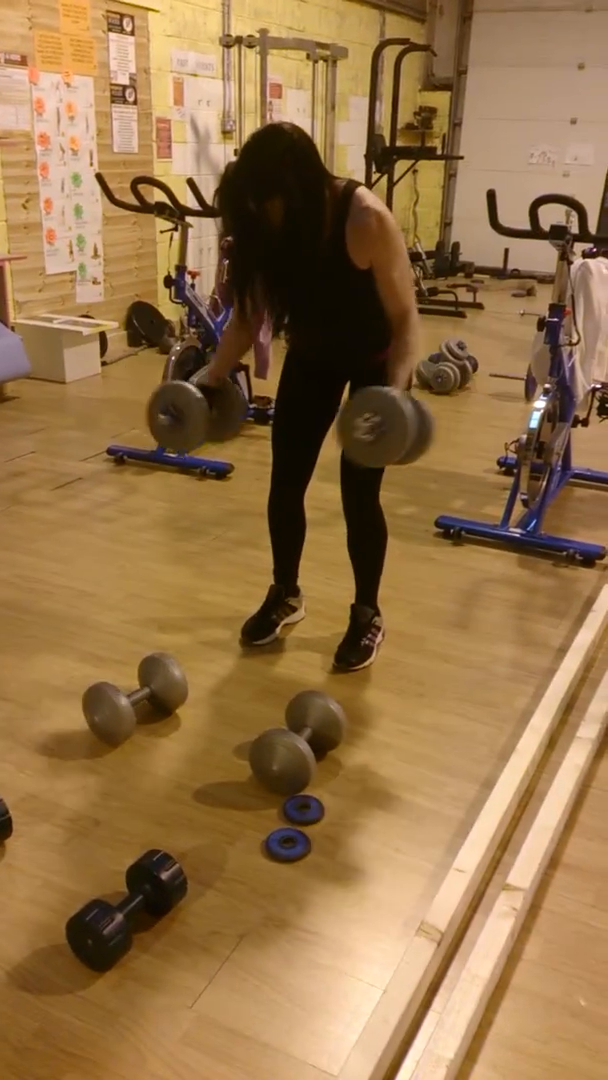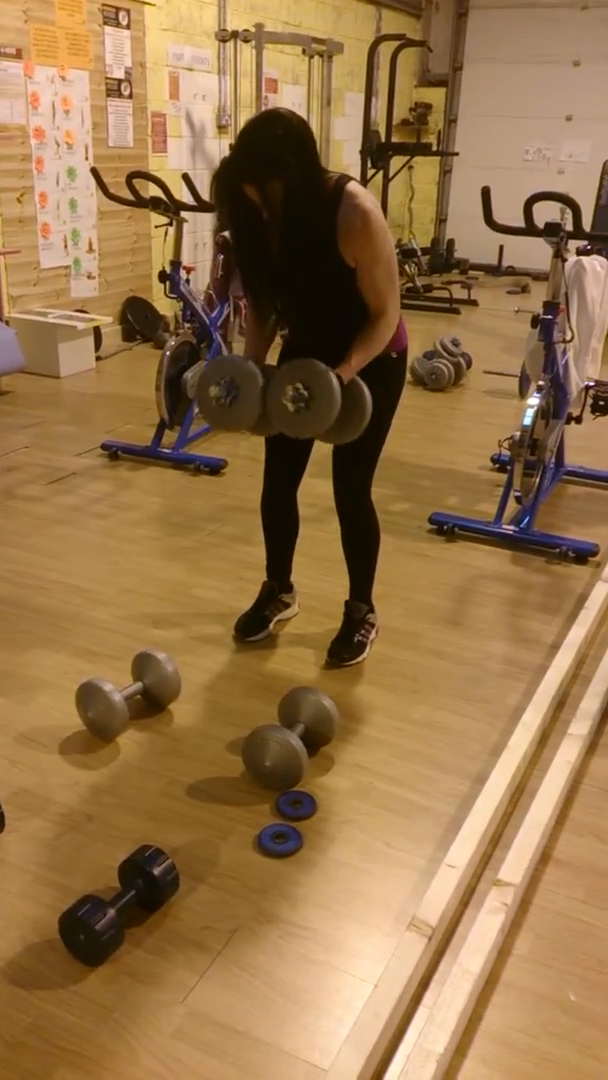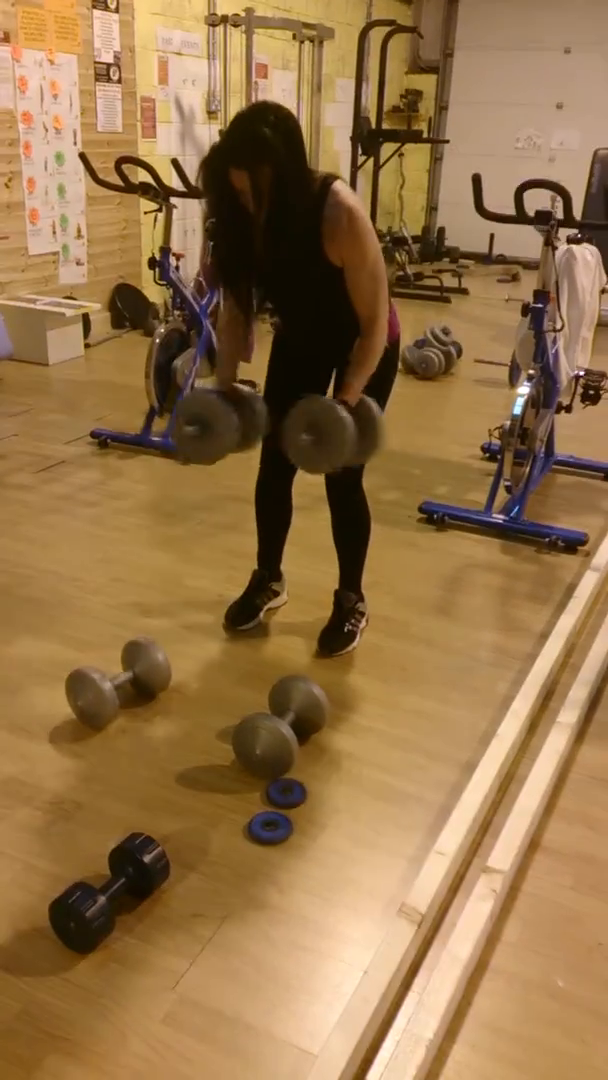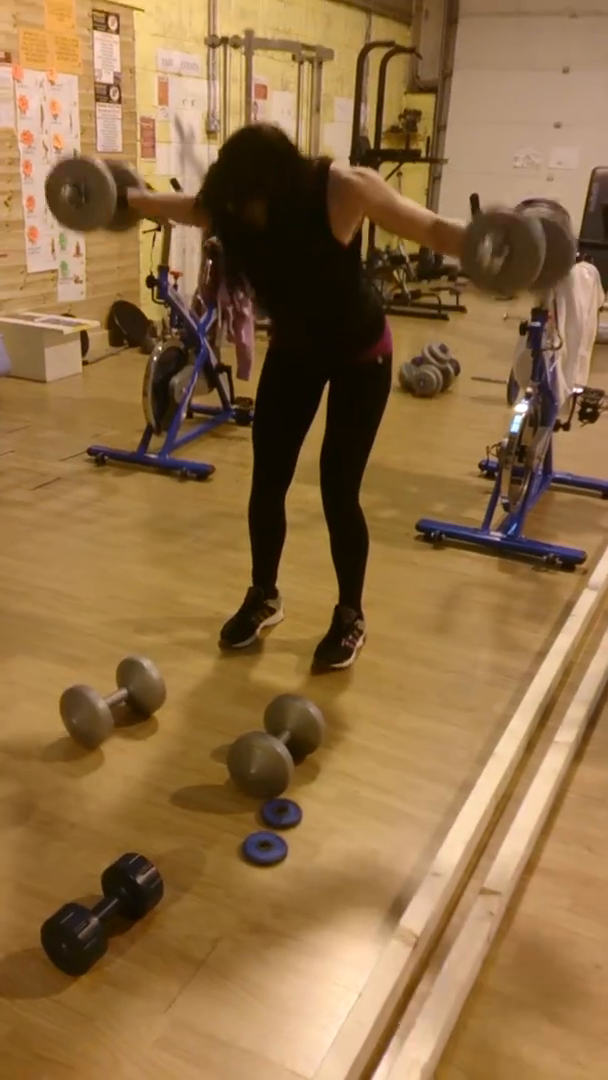
dt=0.4s
person 1, frame 1
left shoulder: (366, 220)
right shoulder: (263, 225)
left elbow: (404, 318)
right elbow: (249, 309)
left wrist: (395, 393)
right wrist: (214, 377)
left hip: (375, 360)
right hip: (310, 357)
left knee: (358, 492)
right knee: (285, 482)
left ankle: (367, 614)
right ankle: (284, 595)
person 1, frame 2
left shoulder: (355, 213)
right shoulder: (256, 215)
left elbow: (386, 311)
right elbow: (261, 299)
left wrist: (341, 379)
right wrist: (251, 365)
left hip: (370, 357)
right hip: (303, 349)
left knee: (350, 487)
right knee: (278, 477)
left ankle: (361, 611)
right ankle: (277, 591)
person 1, frame 3
left shoulder: (339, 213)
right shoulder: (243, 214)
left elbow: (373, 318)
right elbow: (237, 303)
left wrist: (347, 402)
right wrist: (224, 384)
left hip: (359, 347)
right hip: (297, 341)
left knee: (341, 476)
right knee: (273, 465)
left ankle: (351, 601)
right ankle: (267, 580)
person 1, frame 4
left shoulder: (344, 189)
right shoulder: (245, 197)
left elbow: (431, 228)
right elbow: (196, 207)
right wrist: (135, 201)
left hip: (359, 355)
right hip: (292, 351)
left knee: (338, 489)
right knee: (267, 480)
left ankle: (350, 616)
right ankle: (264, 596)
